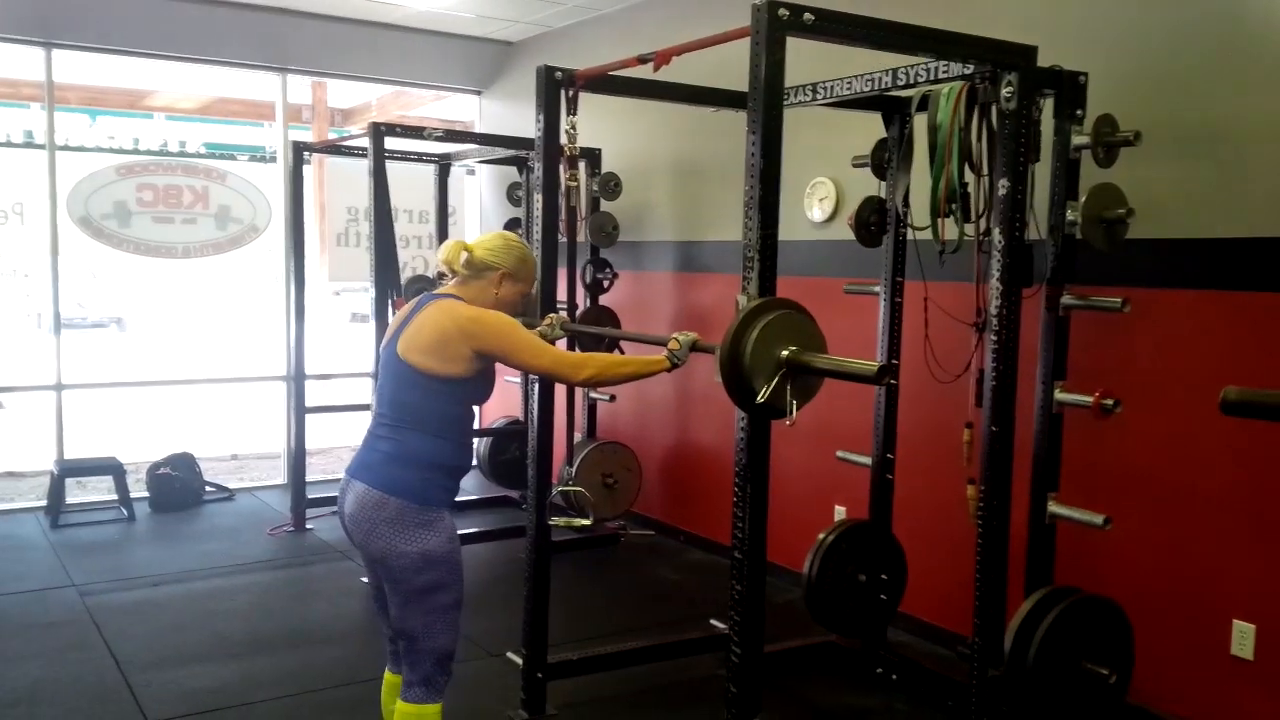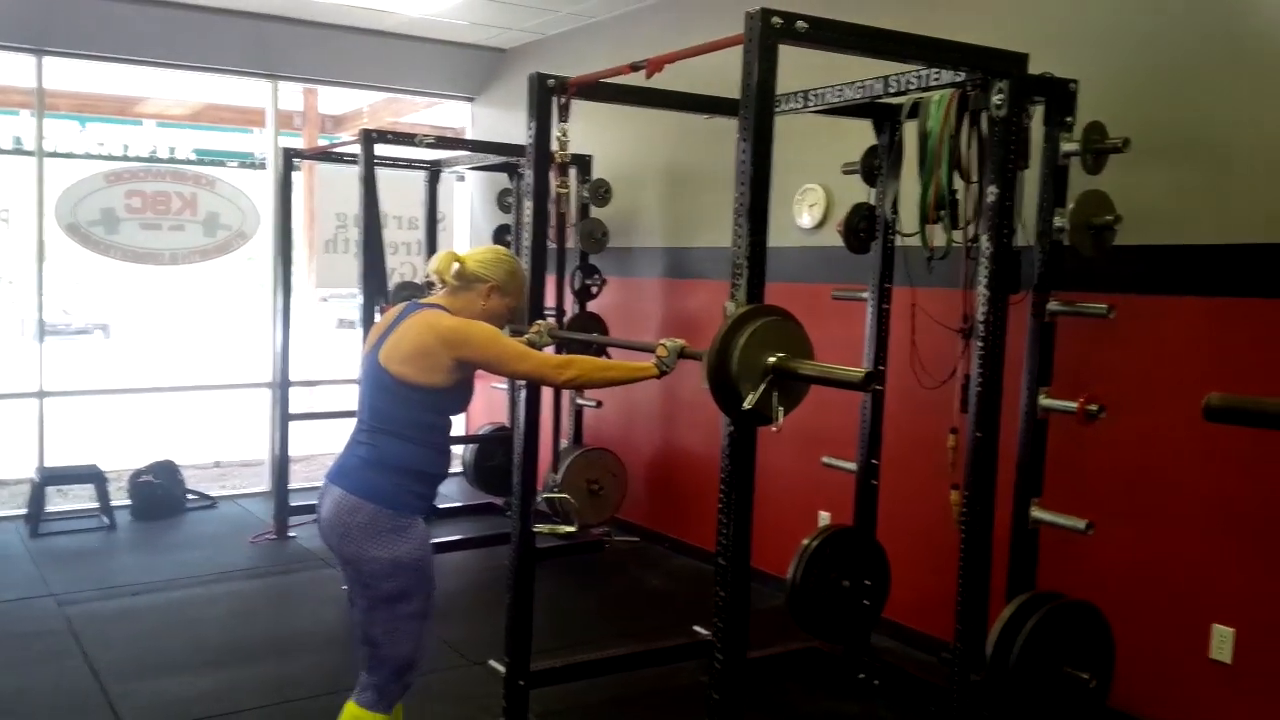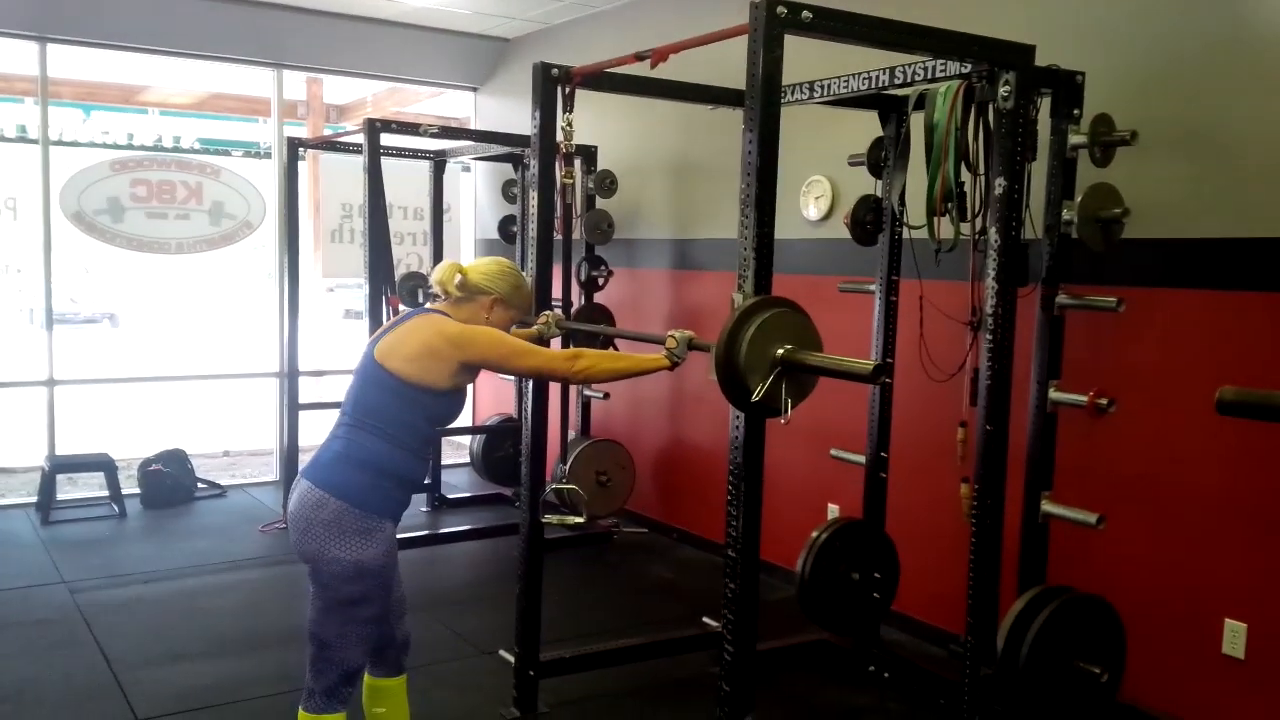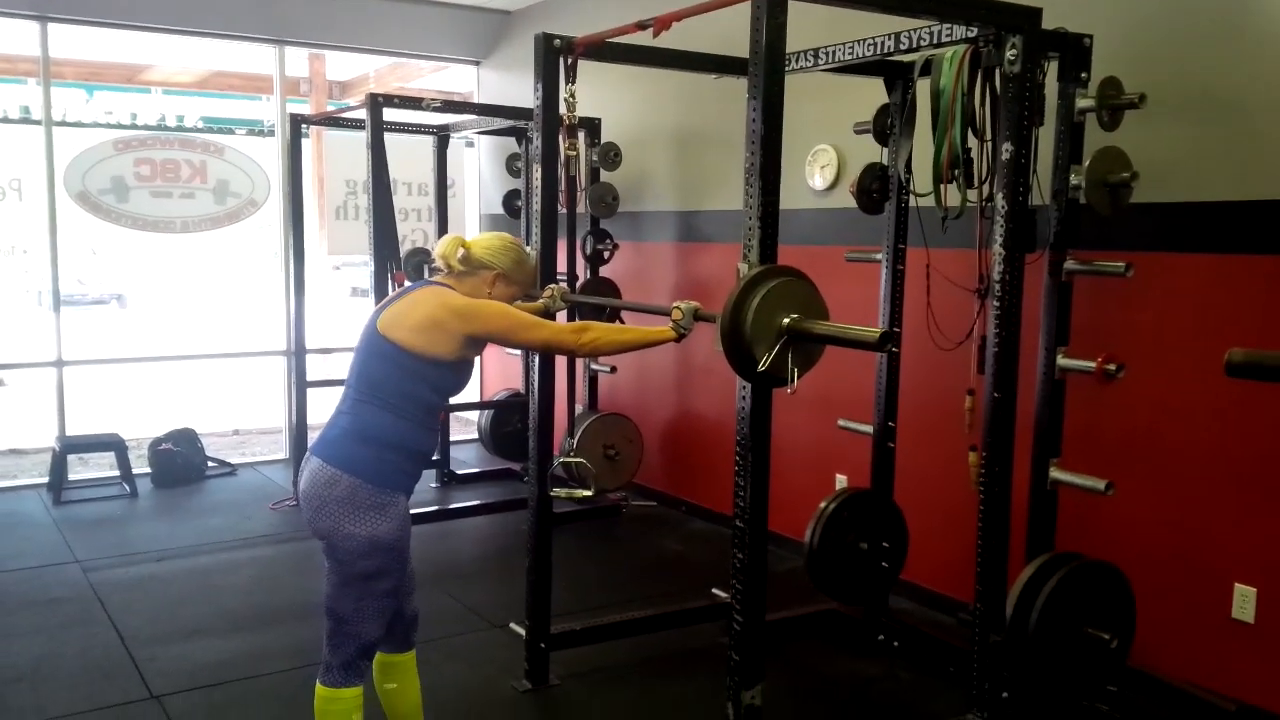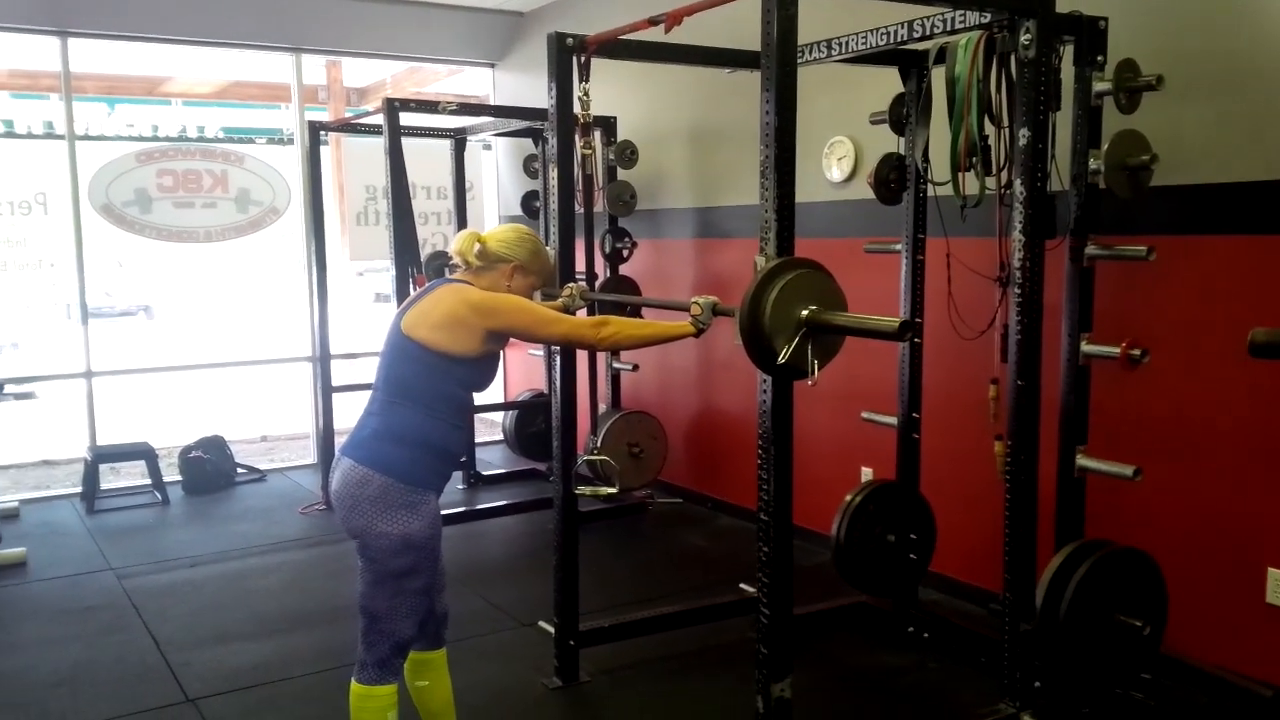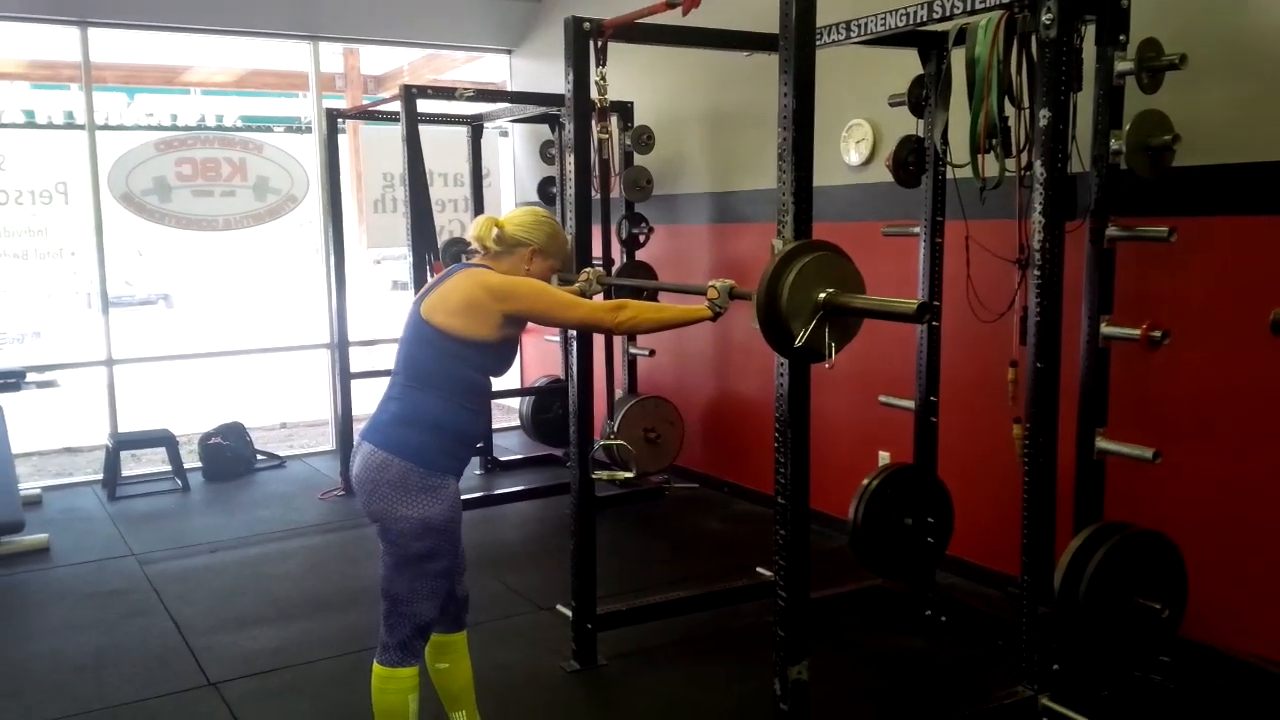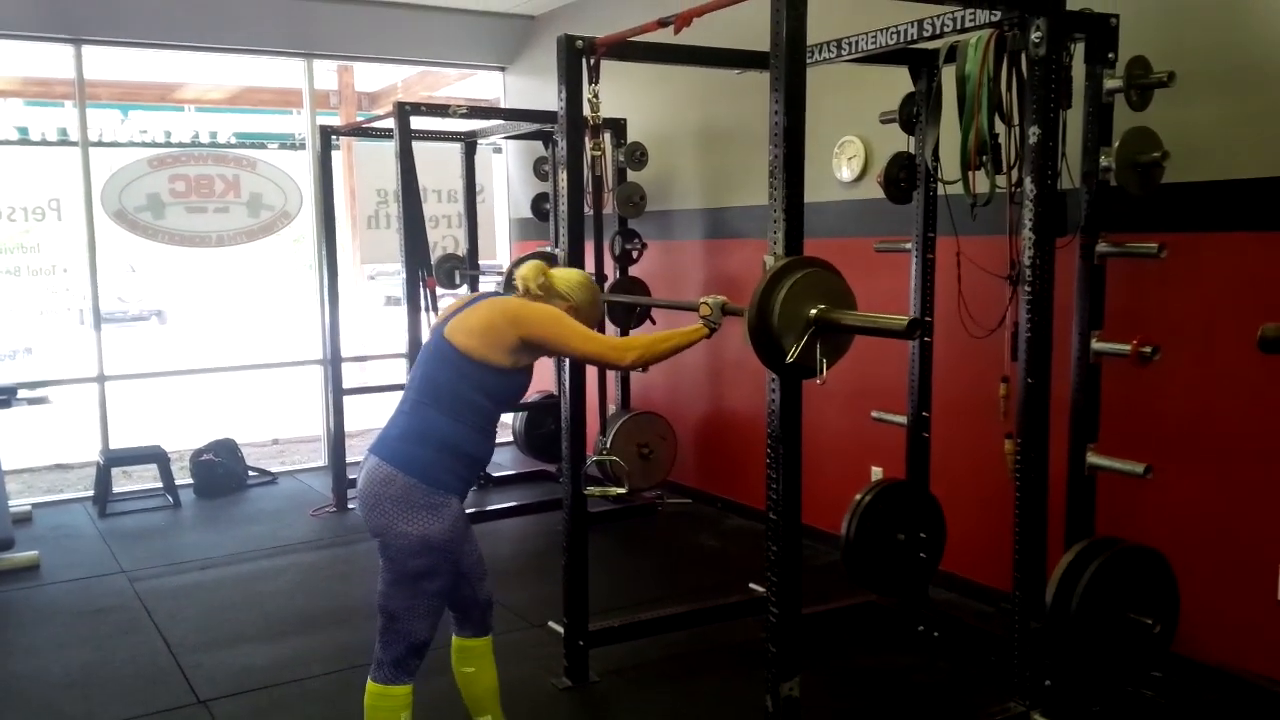
dt=0.5s
person 1, frame 1
left shoulder: (420, 308)
right shoulder: (470, 322)
right elbow: (578, 371)
left wrist: (540, 336)
right wrist: (667, 359)
left hip: (369, 495)
right hip: (405, 509)
left knee: (409, 653)
right knee: (429, 668)
person 1, frame 2
left shoulder: (405, 316)
right shoulder: (451, 332)
right elbow: (562, 372)
left wrist: (526, 342)
right wrist: (655, 366)
left hip: (352, 500)
right hip: (381, 515)
left knee: (385, 665)
right knee: (387, 680)
person 1, frame 3
left shoulder: (420, 325)
right shoulder: (452, 337)
right elbow: (572, 366)
left wrist: (535, 334)
right wrist: (664, 359)
left hip: (334, 500)
right hip: (348, 515)
left knee: (388, 649)
right knee: (336, 673)
person 1, frame 4
left shoulder: (425, 298)
right shoulder: (453, 310)
right elbow: (576, 339)
left wrist: (543, 307)
right wrist: (670, 331)
left hip: (345, 475)
right hip: (359, 489)
left knee: (397, 627)
right knee: (353, 648)
person 1, frame 5
left shoulder: (448, 296)
right shoulder: (474, 306)
right elbow: (596, 334)
left wrist: (561, 305)
right wrist: (690, 327)
left hip: (378, 476)
right hip: (389, 490)
left knee: (428, 627)
right knee: (385, 648)
person 1, frame 6
left shoulder: (467, 281)
right shoulder: (494, 290)
right elbow: (613, 317)
left wrist: (576, 292)
right wrist: (707, 310)
left hip: (401, 462)
right hip: (410, 474)
left knee: (449, 611)
right knee: (407, 633)
person 1, frame 7
left shoulder: (491, 307)
right shoulder: (520, 316)
right elbow: (624, 354)
right wrist: (704, 327)
left hip: (416, 480)
right hip: (413, 492)
left knee: (475, 611)
right knee: (403, 648)
